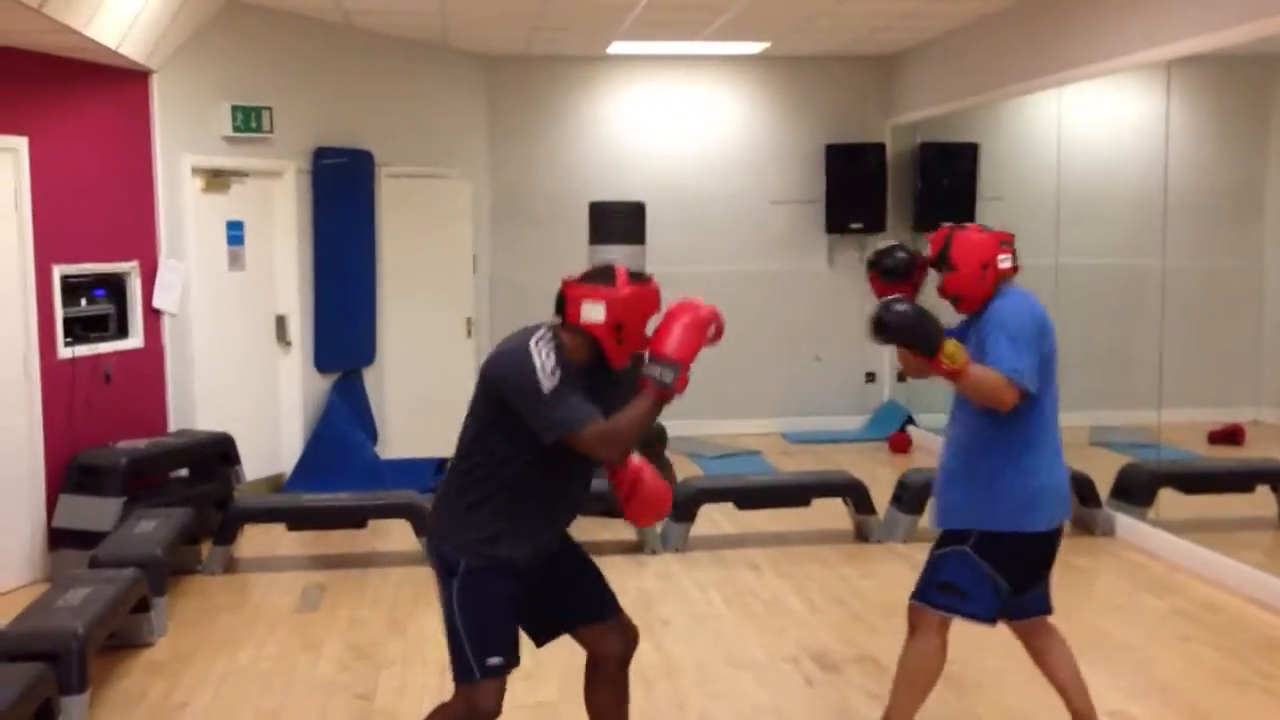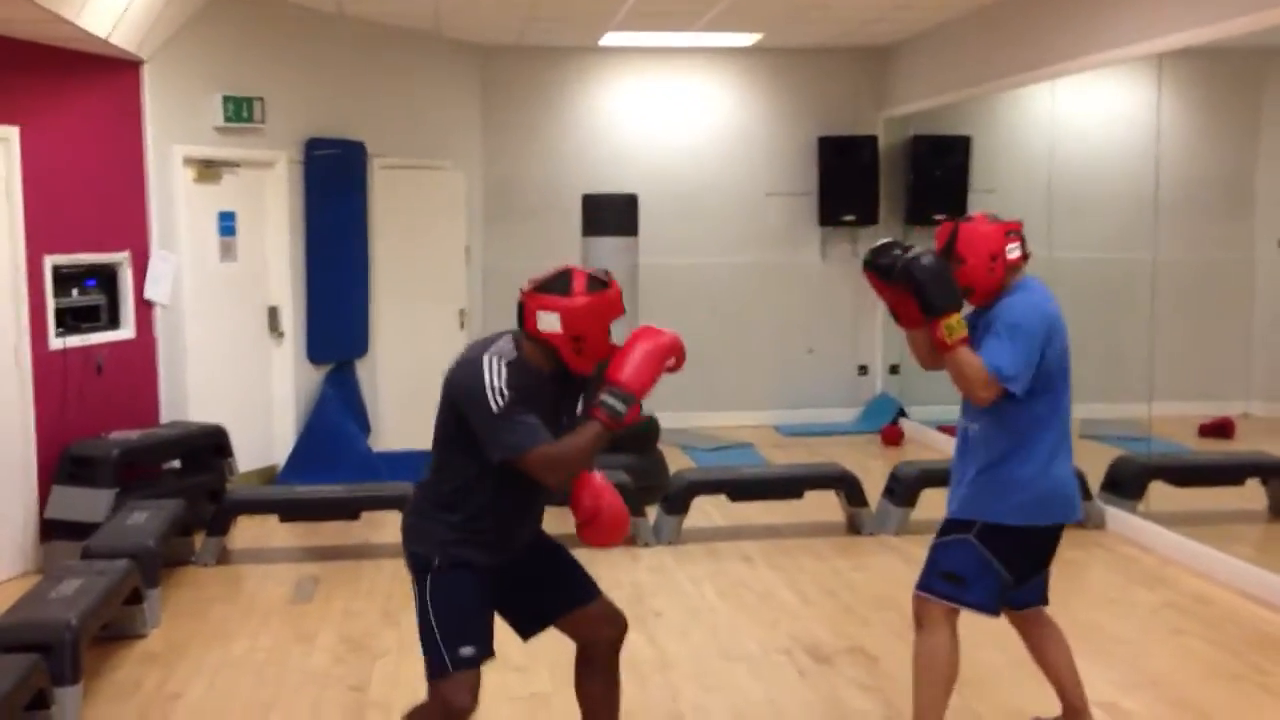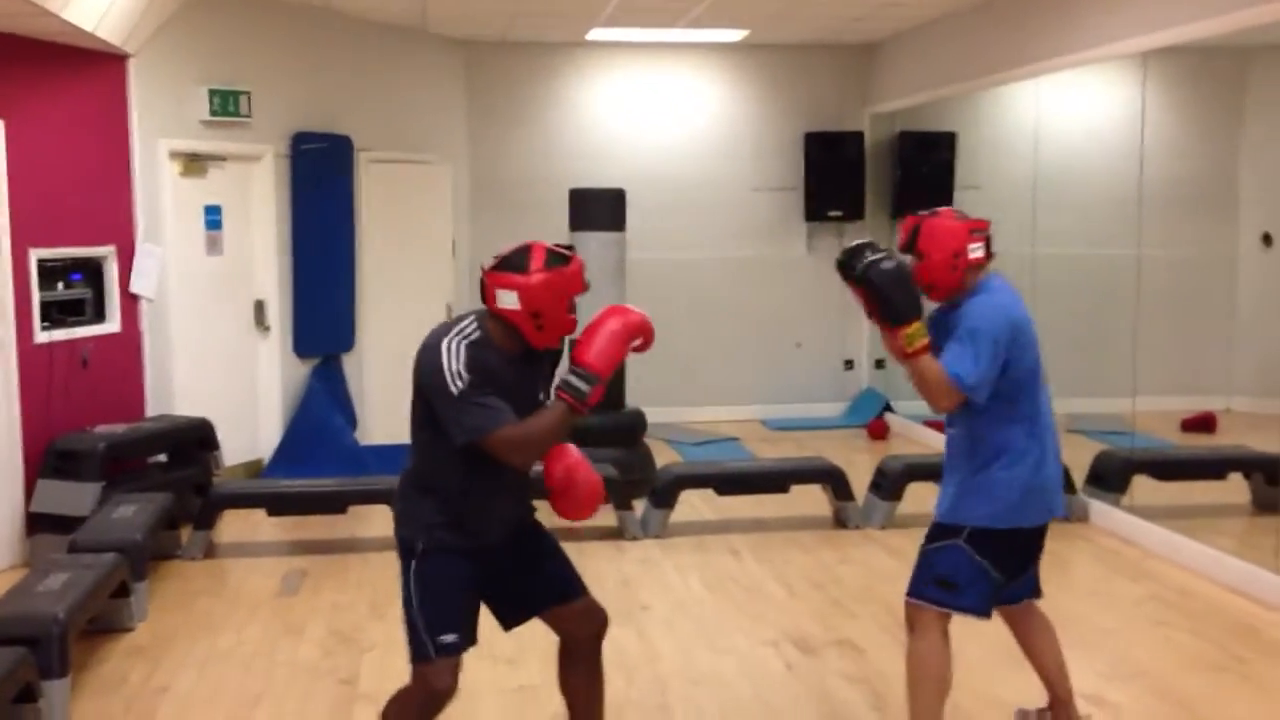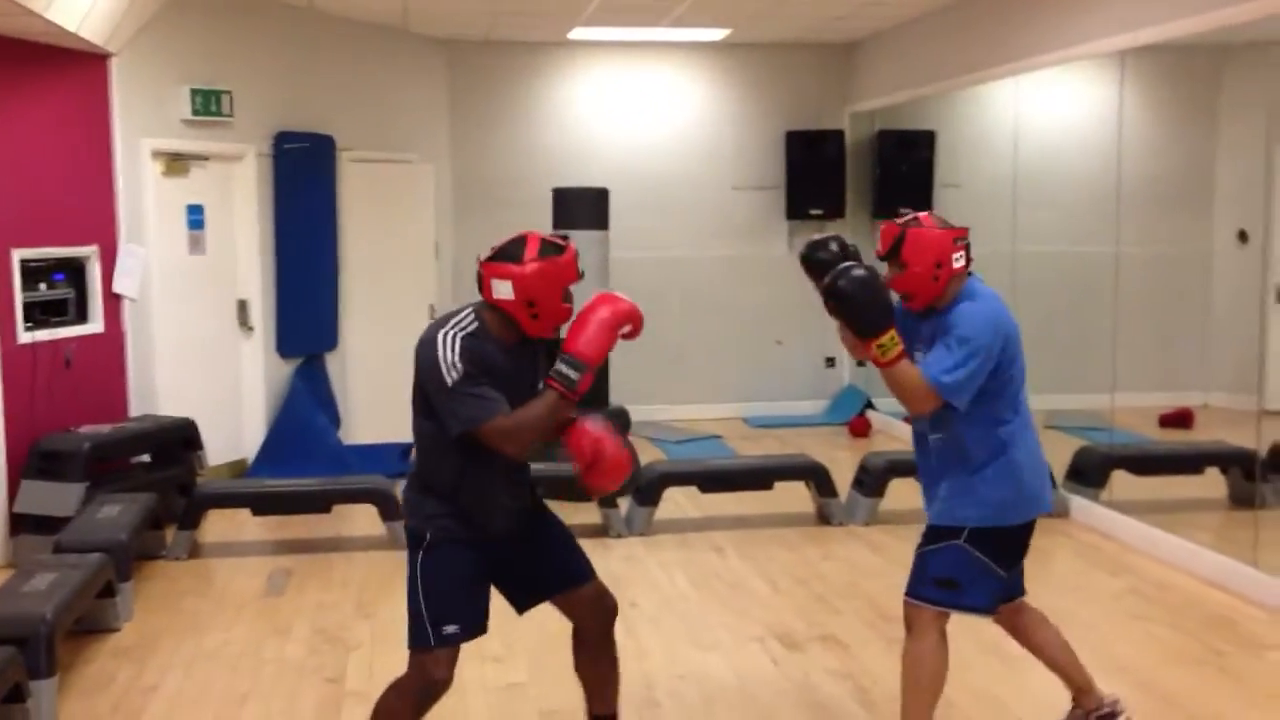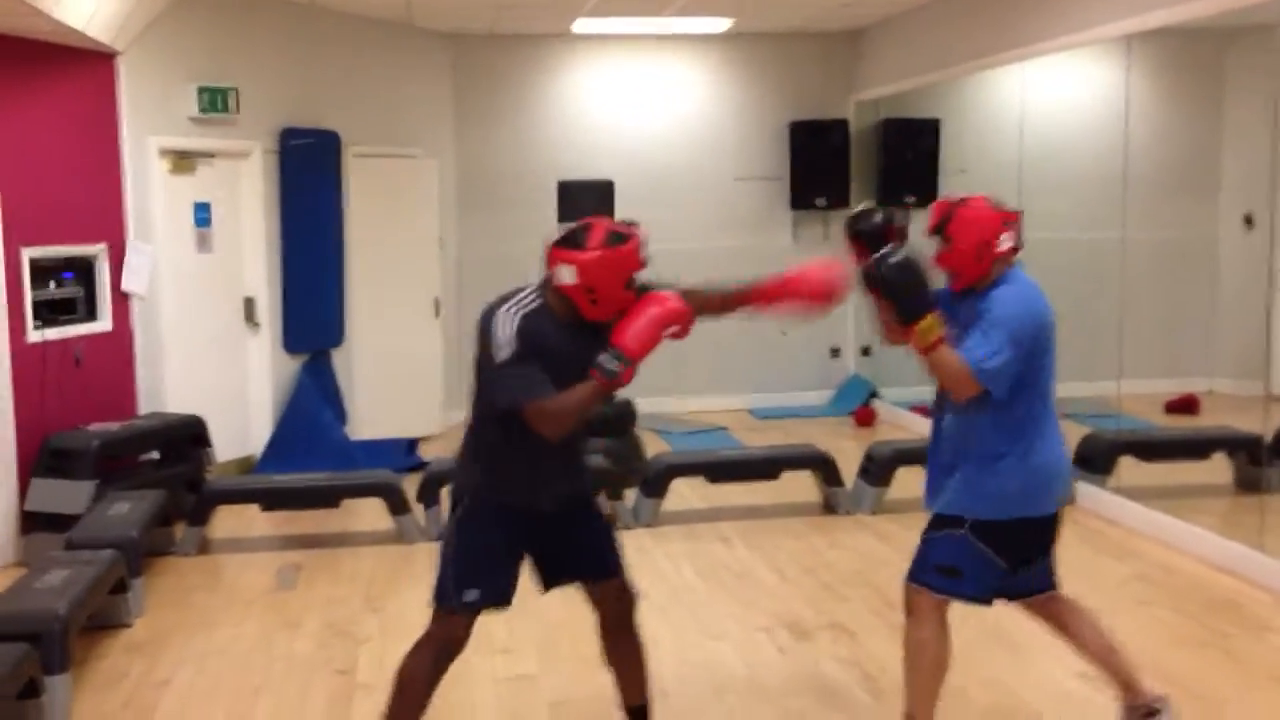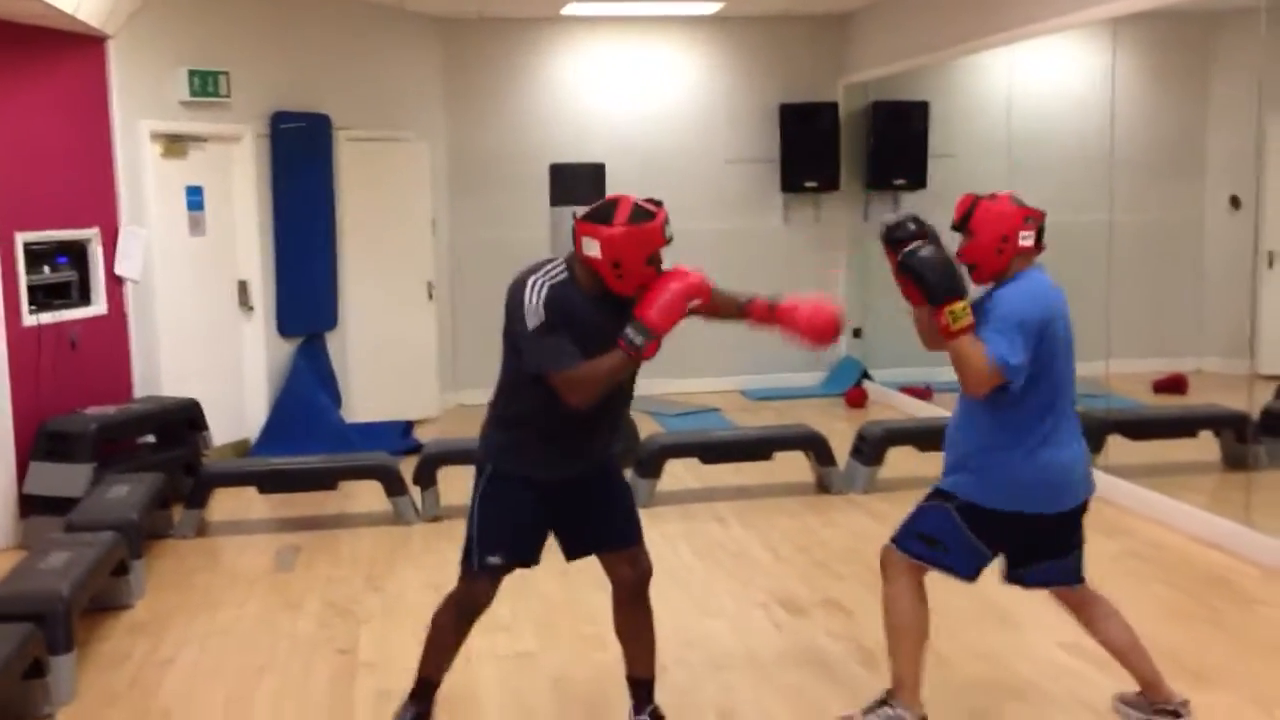
dt=0.2s
person 1, frame 1
left shoulder: (1012, 313)
right shoulder: (989, 315)
left elbow: (1003, 394)
right elbow: (917, 367)
left wrist: (940, 349)
right wrist: (901, 303)
left hip: (1000, 503)
right hip: (1030, 499)
left knee: (928, 616)
right knee: (1029, 620)
person 1, frame 2
left shoulder: (1024, 309)
right shoulder: (1004, 305)
left elbow: (982, 387)
right elbow: (933, 358)
left wrist: (945, 315)
right wrist: (904, 301)
left hip: (1007, 495)
right hip: (1034, 491)
left knee: (933, 608)
right knee: (1025, 610)
person 1, frame 3
left shoulder: (988, 312)
right shoulder: (971, 302)
left elbow: (944, 395)
right elbow: (910, 355)
left wrist: (906, 322)
right wrist: (880, 301)
left hip: (993, 494)
right hip: (1017, 486)
left knee: (925, 612)
right knee: (1015, 603)
person 1, frame 4
left shoulder: (978, 319)
right shoulder: (932, 307)
left elbow: (923, 398)
right elbow: (860, 349)
left wrist: (877, 329)
right wrist: (845, 300)
left hip: (985, 492)
right hip: (992, 487)
left knee: (924, 613)
right knee: (1004, 605)
person 1, frame 5
left shoulder: (1015, 306)
right shoulder: (970, 292)
left elbow: (962, 385)
right elbow: (897, 333)
left wrist: (919, 314)
right wrist: (878, 265)
left hip: (998, 486)
right hip: (1024, 481)
left knee: (924, 599)
right knee: (1043, 599)
person 1, frame 6
left shoulder: (1023, 302)
right shoulder: (1013, 293)
left elbow: (979, 380)
right elbow: (935, 339)
left wrist: (948, 302)
right wrist: (912, 272)
left hip: (1000, 479)
right hip: (1053, 477)
left knee: (900, 565)
right knee: (1073, 592)
person 2, frame 1
left shoulder: (599, 362)
right shoulder: (526, 361)
left elbow: (603, 438)
right elbow: (605, 441)
left wrist: (627, 468)
right wrist: (665, 371)
left hip: (538, 540)
right hip: (478, 546)
left knee: (615, 643)
person 2, frame 2
left shoulder: (563, 367)
right shoulder: (486, 373)
right elbow: (550, 468)
left wrist: (584, 480)
right wrist: (621, 397)
left hip: (515, 539)
right hip: (451, 548)
left knee: (604, 629)
person 2, frame 3
left shoulder: (538, 344)
right shoulder: (452, 354)
right elbow: (515, 448)
left wrist: (558, 450)
right wrist: (587, 376)
left hip: (507, 523)
right hip: (440, 534)
left knee: (586, 624)
person 2, frame 4
left shoulder: (534, 332)
right shoulder: (448, 347)
right elbow: (511, 438)
left wrist: (575, 425)
right wrist: (577, 364)
left hip: (516, 510)
right hip: (449, 525)
left knee: (596, 611)
right knee: (431, 672)
person 2, frame 5
left shoulder: (604, 306)
right shoulder: (510, 322)
left elbow: (688, 300)
right elbow: (551, 422)
left wrist: (771, 290)
right wrist: (619, 359)
left hip: (562, 488)
right hip: (492, 496)
left knee: (615, 602)
right knee: (449, 632)
person 2, frame 6
left shoulder: (630, 281)
right shoulder: (539, 293)
left elbow: (699, 295)
right elbow: (576, 391)
left wrist: (771, 311)
right wrist: (644, 331)
left hip: (588, 460)
right hip: (517, 464)
left knee: (633, 575)
right knee: (475, 591)
